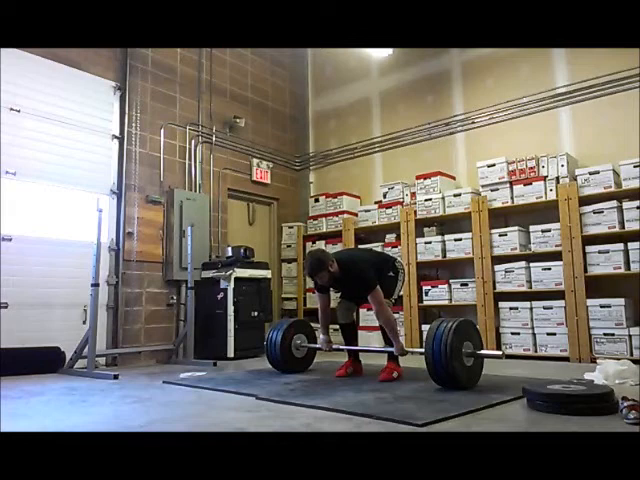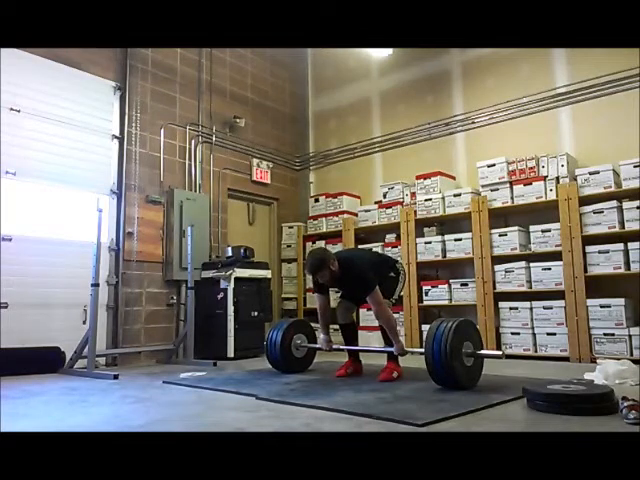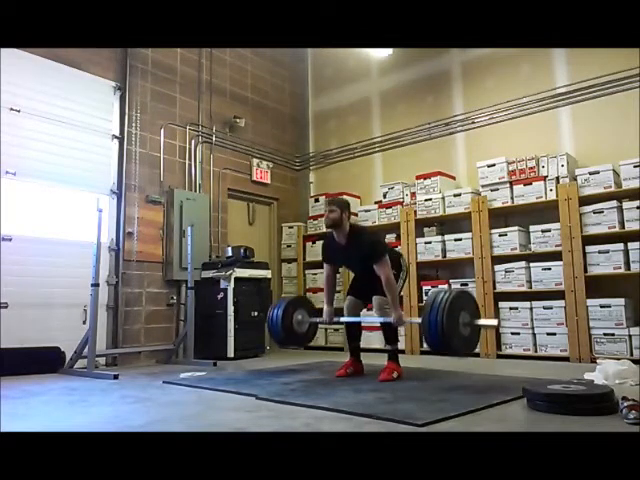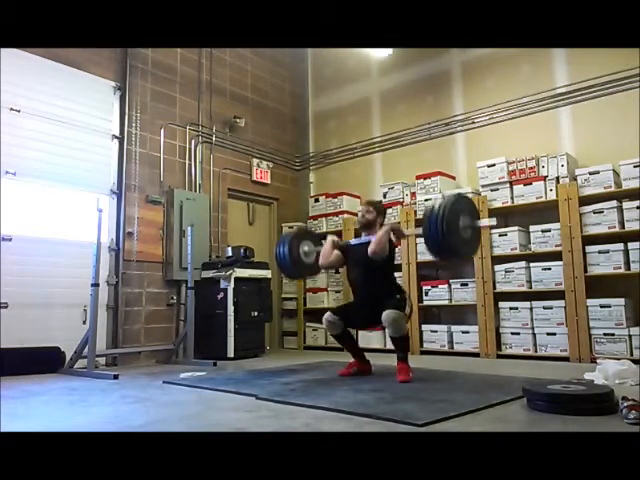
dt=1s
person 1, frame 1
left shoulder: (358, 270)
right shoulder: (321, 274)
left elbow: (379, 308)
right elbow: (324, 307)
left wrist: (397, 342)
right wrist: (324, 335)
left hip: (390, 271)
left knee: (383, 306)
right knee: (343, 309)
left ankle: (393, 363)
right ankle: (354, 361)
person 1, frame 2
left shoulder: (358, 269)
right shoulder: (320, 275)
left elbow: (379, 308)
right elbow: (323, 307)
left wrist: (397, 342)
right wrist: (324, 335)
left hip: (390, 272)
left knee: (382, 306)
right knee: (342, 310)
left ankle: (393, 363)
right ankle: (354, 361)
person 1, frame 3
left shoulder: (366, 239)
right shoulder: (329, 244)
left elbow: (385, 275)
right elbow: (329, 276)
left wrist: (396, 310)
right wrist: (328, 306)
left hip: (392, 268)
right hip: (364, 272)
left knee: (380, 304)
right knee: (350, 307)
left ankle: (393, 363)
right ankle: (355, 361)
person 1, frame 4
left shoulder: (383, 241)
right shoulder: (350, 246)
left elbow: (373, 251)
right elbow: (324, 262)
left wrist: (388, 230)
right wrist: (330, 242)
left hip: (391, 299)
right hip: (364, 305)
left knee: (391, 316)
right knee: (330, 319)
left ankle: (403, 363)
right ankle: (361, 361)
